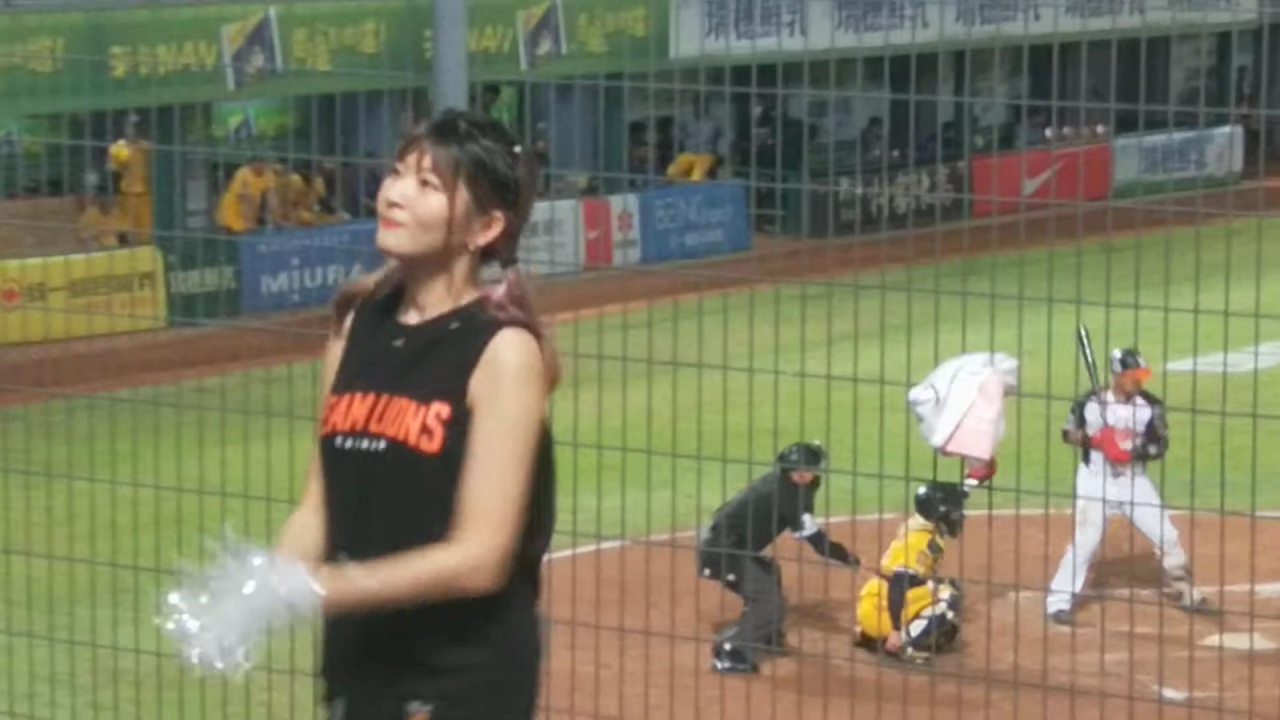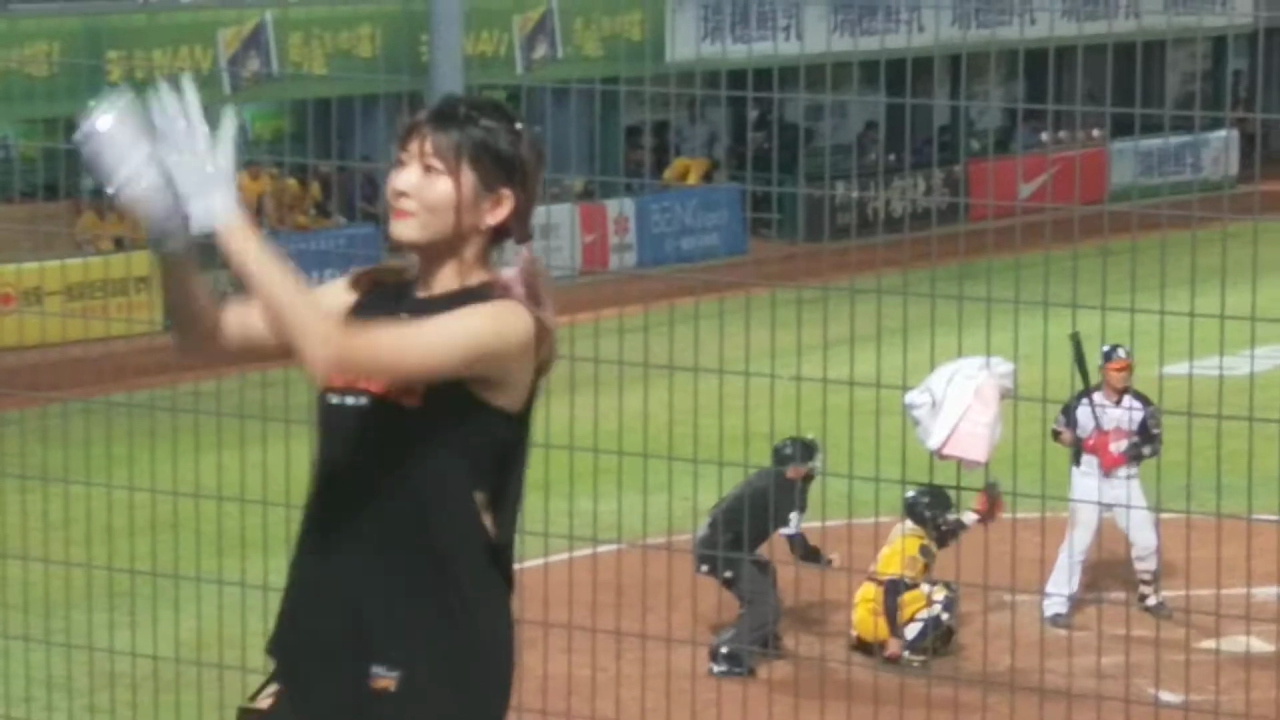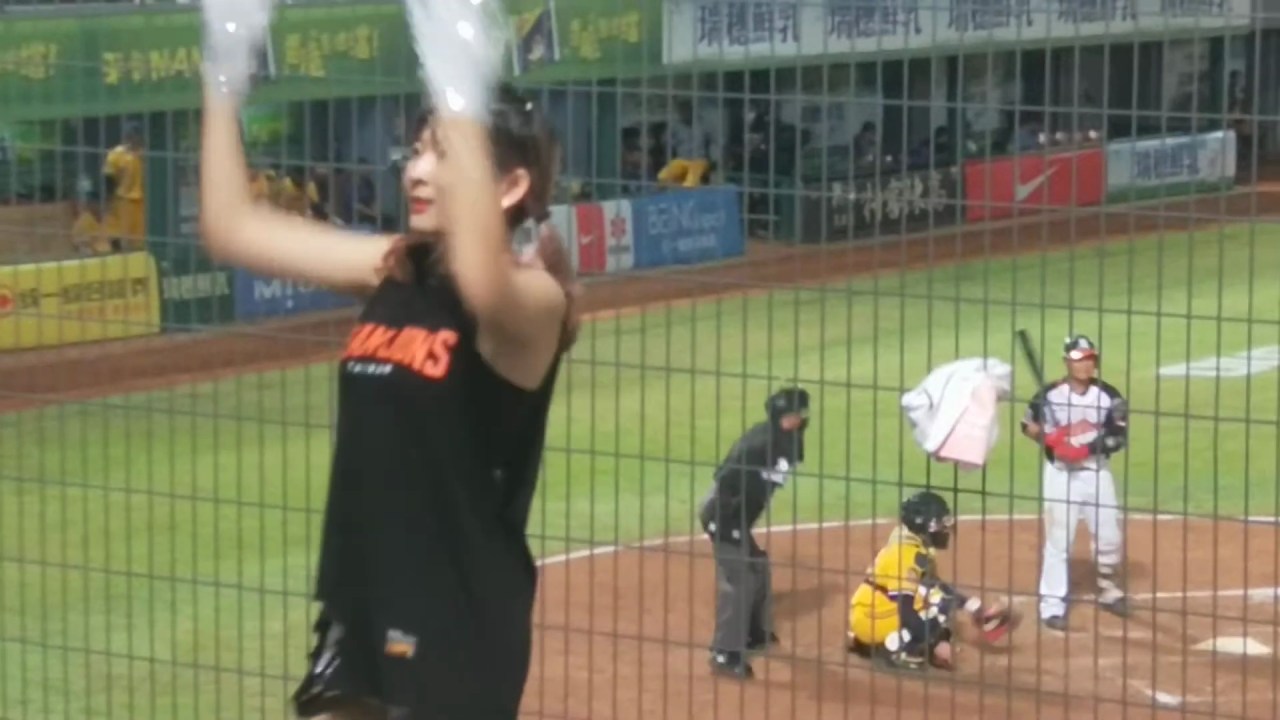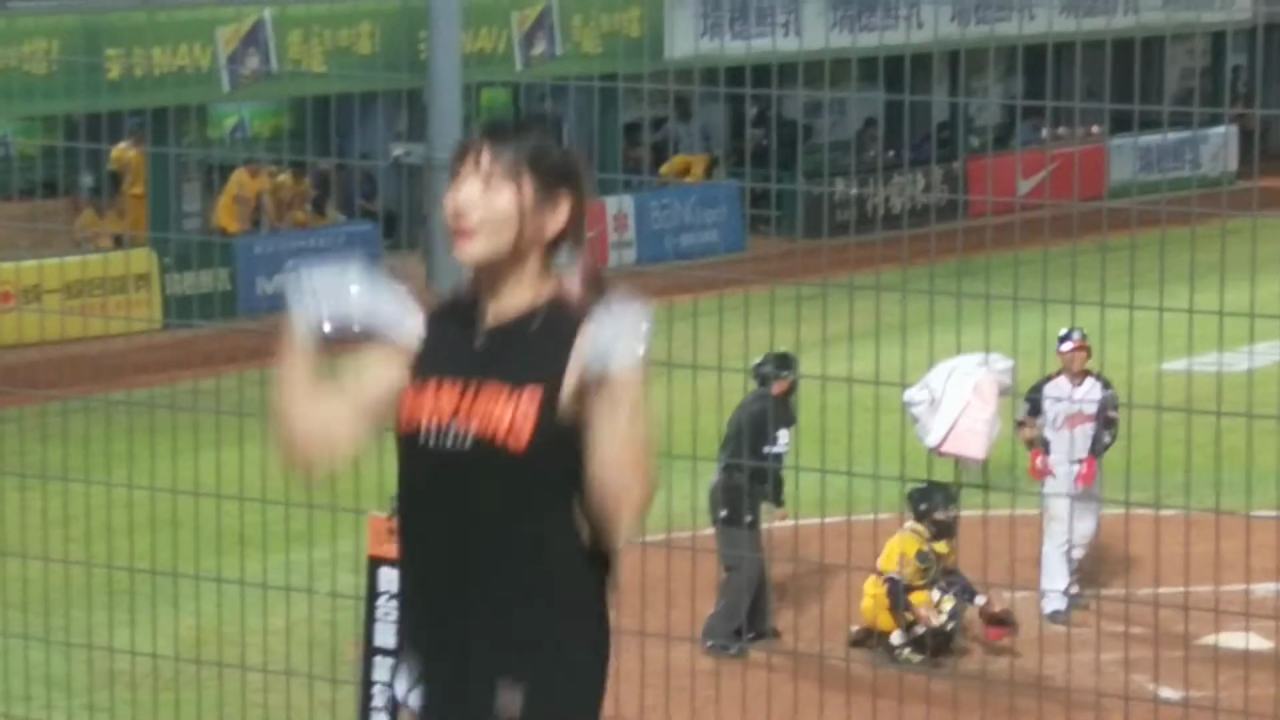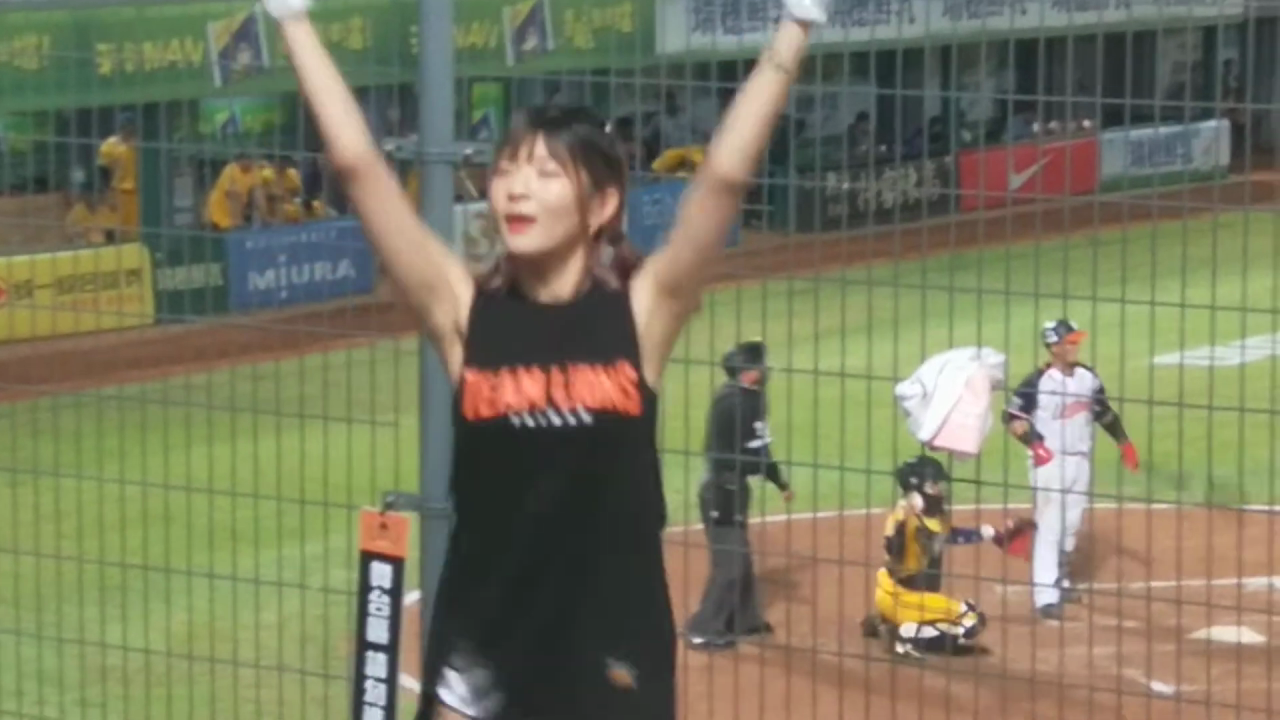
dt=0.3s
person 1, frame 1
left shoulder: (503, 350)
right shoulder: (357, 326)
left elbow: (478, 558)
right elbow: (321, 508)
left wrist: (312, 590)
right hip: (363, 662)
person 1, frame 2
left shoulder: (503, 326)
right shoulder: (364, 299)
left elbow: (338, 356)
right elbow: (213, 333)
left wrist: (226, 219)
right wrist: (171, 221)
left hip: (436, 651)
right hip: (326, 638)
person 1, frame 3
left shoulder: (532, 299)
right shoulder: (394, 270)
left elbow: (483, 281)
right elbow: (229, 231)
right wrist: (223, 89)
left hip: (460, 616)
right hip: (362, 604)
person 1, frame 4
left shoulder: (582, 345)
right shoulder: (429, 333)
left elbow: (621, 517)
right elbow: (312, 446)
left wrist: (619, 377)
right wrist: (304, 325)
left hip: (536, 652)
right hip: (436, 644)
person 1, frame 5
left shoulder: (642, 310)
right shoulder: (459, 308)
left elbow: (725, 175)
right elbow: (355, 163)
left hip: (613, 644)
right hip: (482, 641)
person 2, frame 1
left shoulder: (1151, 405)
right shoulder: (1090, 402)
left elbow: (1159, 446)
right elbow: (1069, 434)
left wrist: (1130, 453)
right wrist: (1092, 439)
left hip: (1135, 480)
right hip: (1095, 479)
left knee: (1167, 535)
right knee: (1085, 542)
left ankle: (1185, 592)
right ankle: (1058, 601)
person 2, frame 2
left shoulder: (1142, 405)
right shoulder: (1081, 402)
left elbow: (1153, 444)
right elbow: (1058, 433)
left wrist: (1121, 457)
right wrist: (1084, 444)
left hip: (1125, 481)
right hip: (1087, 480)
left knee: (1146, 541)
right knee: (1076, 543)
left ankle: (1149, 595)
right ankle: (1055, 604)
person 2, frame 3
left shoulder: (1109, 396)
right shoulder: (1048, 396)
left elbow: (1119, 437)
right elbow: (1028, 425)
left wrist: (1086, 450)
right wrist: (1047, 437)
left hip: (1097, 474)
right hip: (1059, 475)
left knee: (1109, 535)
right knee: (1058, 542)
left ankle: (1108, 591)
right ankle: (1052, 605)
person 2, frame 4
left shoulder: (1102, 387)
right shoulder: (1044, 388)
left elbow: (1109, 429)
right elbow: (1025, 423)
left wrist: (1093, 462)
right wrist: (1035, 452)
left hip: (1088, 469)
right hip: (1055, 469)
left knee: (1083, 533)
right knee: (1056, 534)
left ankle: (1068, 584)
right ankle: (1053, 599)
person 2, frame 5
left shoulder: (1088, 377)
right shoulder: (1037, 381)
left elbow: (1103, 412)
right elbow: (1012, 418)
left wrist: (1124, 442)
right wrist: (1033, 444)
left hip: (1081, 460)
right hip: (1050, 462)
left knee: (1071, 526)
right knee: (1049, 527)
left ankle: (1060, 580)
right ankle: (1046, 594)
person 3, frame 1
left shoulder: (778, 481)
right shoulder: (786, 496)
right elbow: (819, 542)
right wrist: (853, 561)
left hip: (723, 543)
right hip: (721, 552)
left knee: (769, 575)
right knee: (770, 603)
left ankle: (764, 636)
right ankle: (729, 653)
person 3, frame 2
left shoulder: (771, 477)
right shoulder: (783, 492)
right elbow: (799, 547)
right wrist: (826, 561)
left hip: (718, 539)
right hip: (720, 549)
left knee: (764, 578)
right knee: (764, 604)
left ankle: (761, 638)
right ankle: (726, 657)
person 3, frame 3
left shoulder: (764, 432)
right shoulder: (781, 443)
right elbow: (762, 491)
right wrist: (746, 532)
left hip: (722, 506)
right hip: (728, 511)
left knee: (758, 568)
right knee: (740, 581)
left ankle: (754, 633)
right ankle: (727, 653)
person 3, frame 4
left shoulder: (753, 402)
right shoulder: (773, 410)
right elbow: (773, 462)
right wrist: (779, 502)
left hip: (729, 487)
right hip: (738, 491)
left knee: (753, 561)
right knee: (744, 566)
left ankle: (755, 626)
right ankle: (718, 635)
person 3, frame 5
left shoulder: (727, 394)
right shoulder: (745, 403)
right elbow: (759, 454)
right wrist: (782, 484)
left hip: (719, 484)
right hip: (727, 488)
left knee: (738, 556)
right knee: (730, 562)
left ankle: (745, 619)
right ankle: (704, 630)
person 4, frame 1
left shoulder: (916, 525)
right shoulder: (924, 541)
right elbow: (897, 585)
right wrist: (896, 630)
left hip: (876, 606)
right hip: (879, 611)
right knee: (949, 594)
left ankle: (869, 635)
right ankle: (905, 646)
person 4, frame 2
left shoulder: (909, 533)
right shoulder: (912, 546)
left elbow: (940, 541)
right elbow: (890, 593)
left wrist: (974, 516)
right wrist: (896, 639)
left hip: (869, 611)
right hip: (871, 616)
right knee: (943, 596)
left ankle: (869, 640)
right ankle: (901, 650)
person 4, frame 3
left shoulder: (917, 545)
right shoulder: (909, 554)
left elbow: (933, 582)
right elbow: (905, 608)
left wrist: (974, 606)
right wrist: (936, 644)
left hip: (876, 612)
right hip: (869, 618)
right knee: (940, 599)
left ankle: (865, 642)
right ankle: (893, 650)
person 4, frame 4
left shoulder: (941, 539)
right shoulder: (908, 543)
left elbow: (952, 574)
right elbow: (894, 590)
left wrist: (983, 602)
right wrist: (917, 612)
right hip: (882, 605)
right knee: (951, 606)
left ankle: (876, 634)
right ankle: (898, 644)
person 4, frame 5
left shoulder: (935, 515)
right shoulder: (903, 516)
left elbow: (950, 535)
right elbow: (893, 550)
left wrist: (990, 533)
right wrist: (905, 519)
left hip: (918, 594)
right hip: (898, 596)
right knee: (971, 621)
left ankle: (885, 622)
right ankle: (904, 636)
